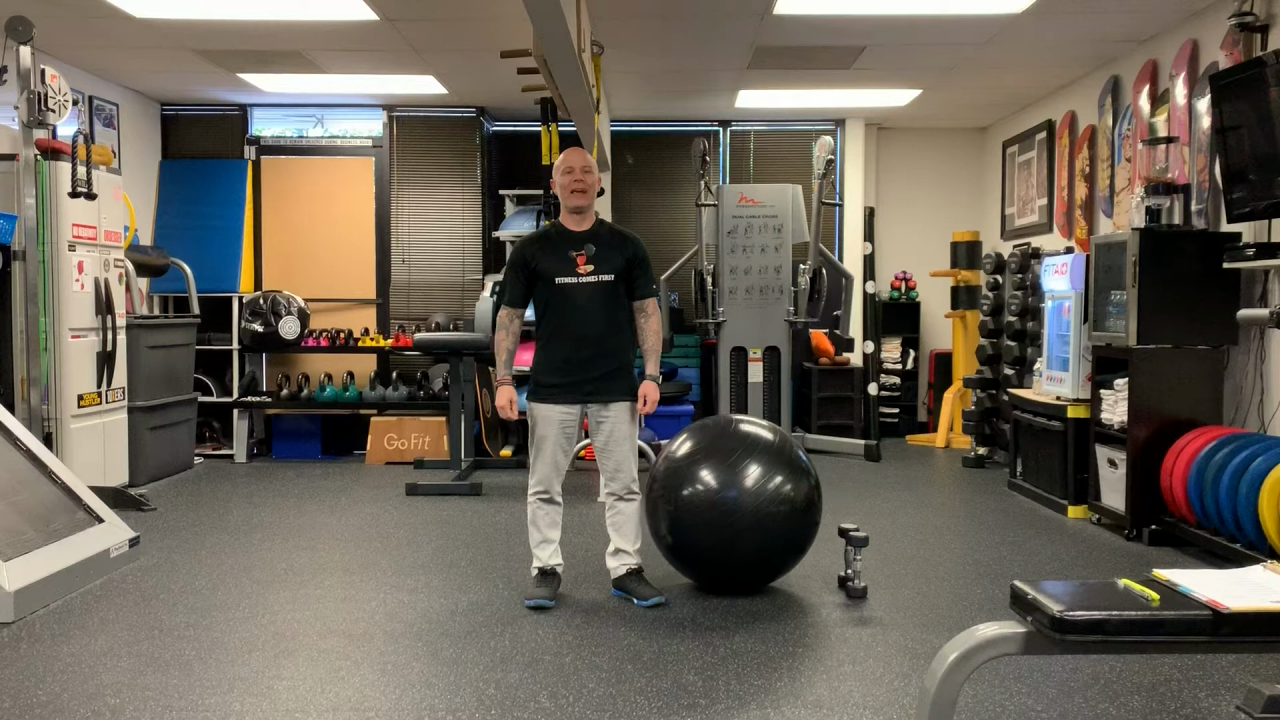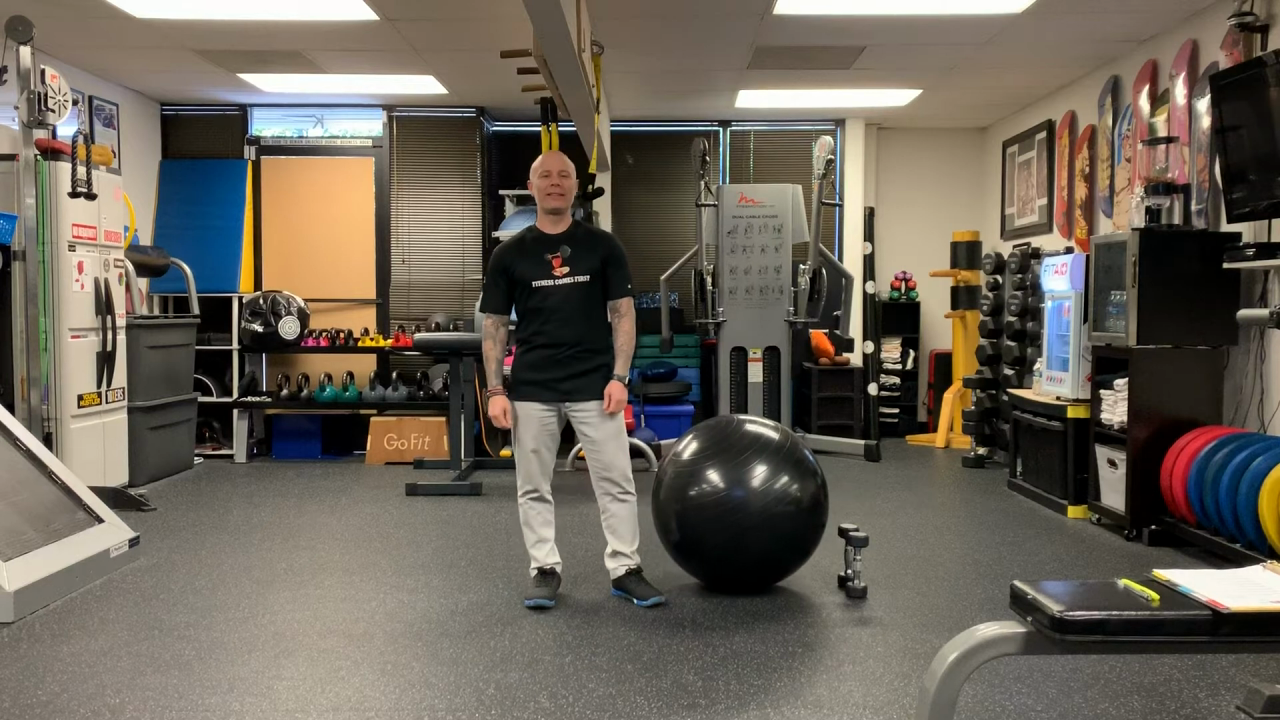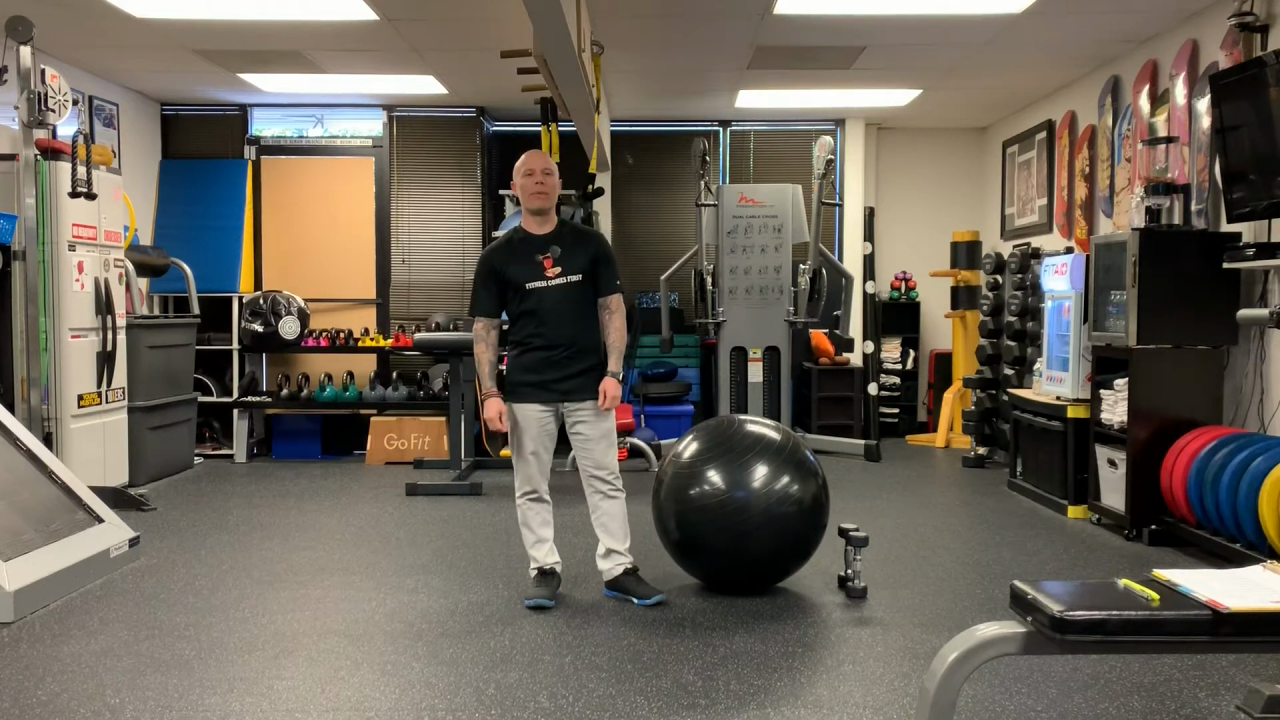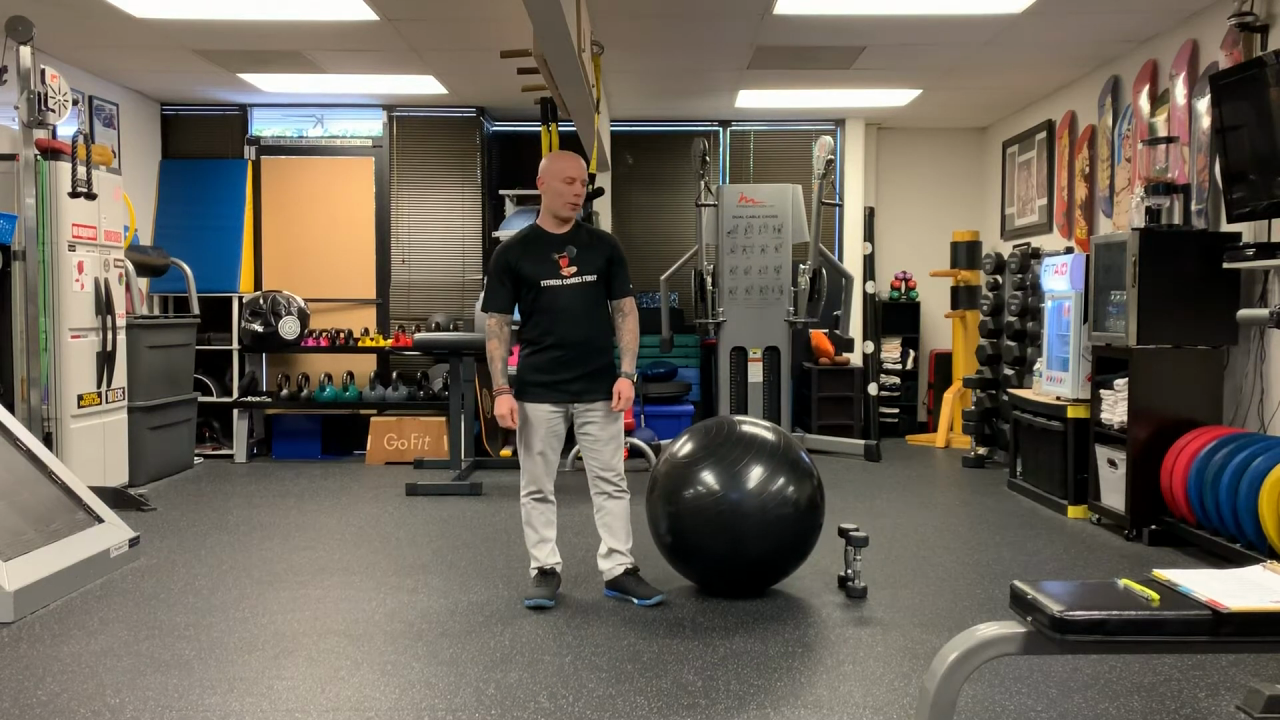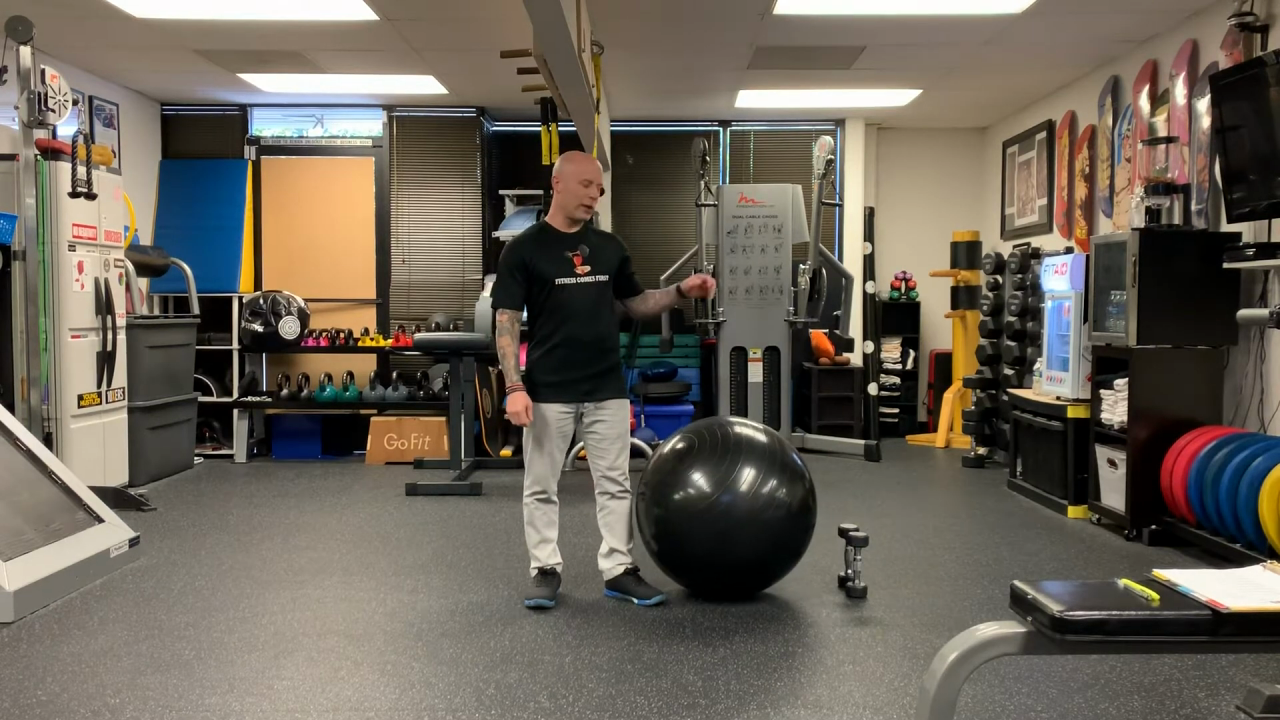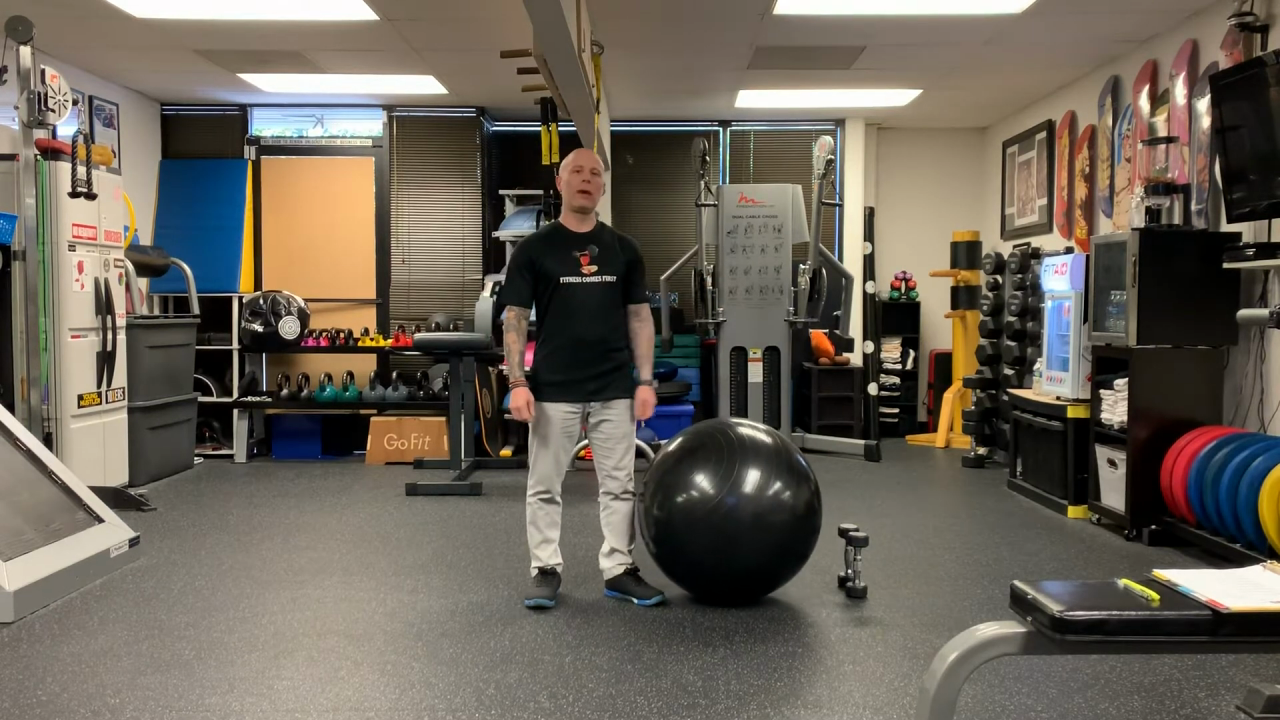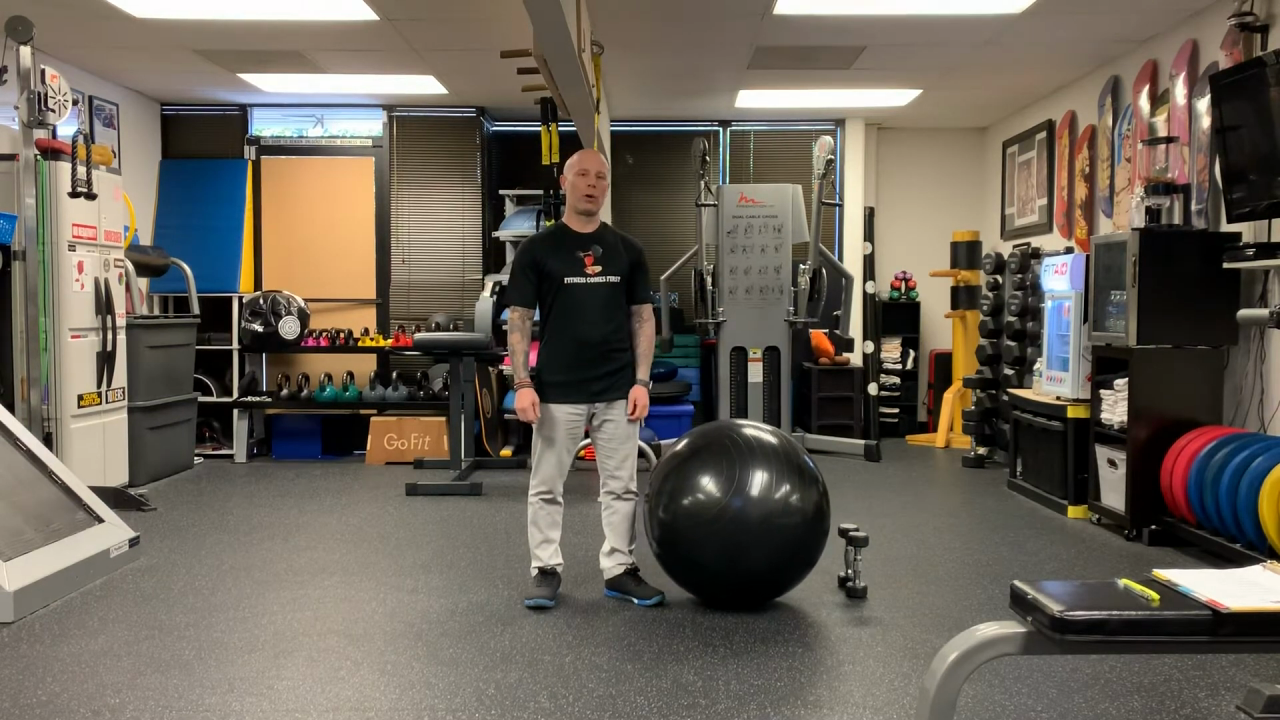
dt=0.7s
person 1, frame 1
left shoulder: (627, 246)
right shoulder: (531, 249)
left elbow: (647, 312)
right elbow: (510, 317)
left wrist: (651, 374)
right wrist: (503, 379)
left hip: (616, 388)
right hip: (551, 390)
left knee: (623, 485)
right knee: (545, 486)
left ankle: (626, 568)
right ankle: (546, 569)
person 1, frame 2
left shoulder: (603, 246)
right shoulder: (509, 254)
left elbow: (622, 313)
right elbow: (494, 324)
left wrist: (619, 376)
right wrist: (495, 389)
left hip: (594, 386)
right hip: (532, 390)
left knee: (616, 483)
right knee: (534, 486)
left ankle: (625, 568)
right ankle: (545, 568)
person 1, frame 3
left shoulder: (590, 243)
right shoulder: (497, 256)
left elbow: (612, 309)
right elbow: (485, 328)
left wrist: (613, 371)
right wrist: (490, 392)
left hip: (587, 387)
right hip: (527, 392)
left knee: (605, 481)
right knee: (532, 487)
left ankle: (618, 569)
right ankle: (544, 569)
person 1, frame 4
left shoulder: (604, 246)
right shoulder: (512, 253)
left elbow: (625, 312)
right elbow: (497, 324)
left wrist: (626, 372)
right wrist: (501, 389)
left hip: (599, 389)
right hip: (538, 392)
left knee: (610, 483)
right knee: (537, 486)
left ankle: (618, 568)
right ankle: (545, 569)
person 1, frame 5
left shoulder: (610, 246)
right shoulder: (523, 249)
left elbow: (637, 303)
right elbow: (507, 322)
left wrist: (680, 290)
right wrist: (514, 386)
left hip: (608, 389)
right hip: (549, 392)
left knee: (615, 484)
right knee: (541, 486)
left ankle: (618, 568)
right ankle: (546, 568)
person 1, frame 6
left shoulder: (623, 248)
right shoulder: (534, 248)
left elbow: (639, 316)
right elbow: (515, 319)
left wrist: (645, 380)
right wrist: (518, 382)
left hip: (614, 390)
right hip: (554, 390)
left knee: (619, 485)
right knee: (545, 486)
left ankle: (619, 568)
right ankle: (547, 569)
person 1, frame 7
left shoulder: (627, 250)
right shoulder: (537, 249)
left elbow: (642, 318)
right elbow: (519, 320)
left wrist: (641, 380)
right wrist: (522, 383)
left hip: (617, 391)
right hip: (558, 392)
left knee: (621, 486)
right knee: (547, 487)
left ankle: (619, 568)
right ankle: (545, 569)
